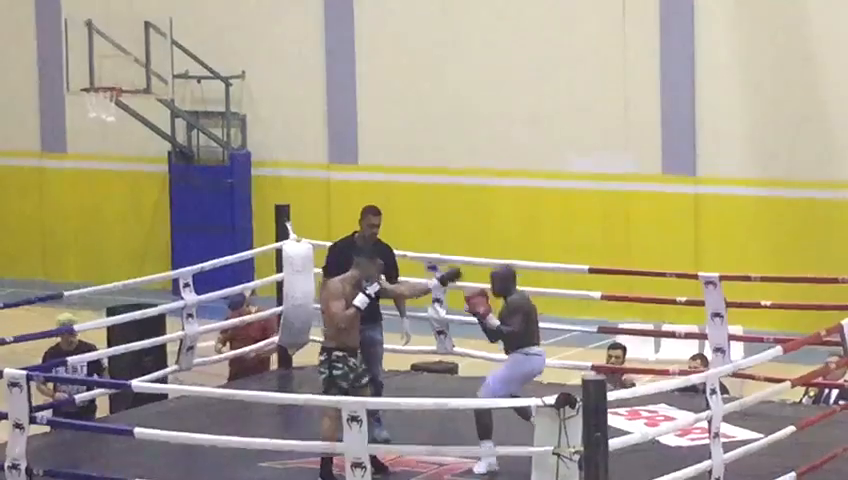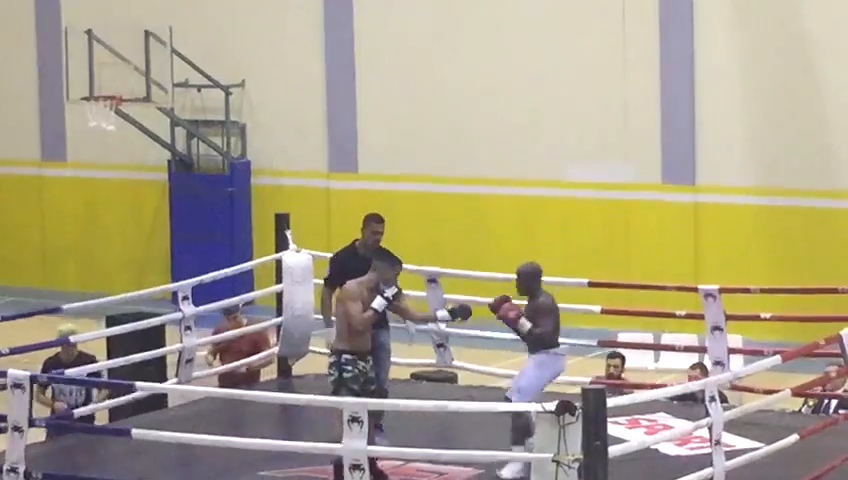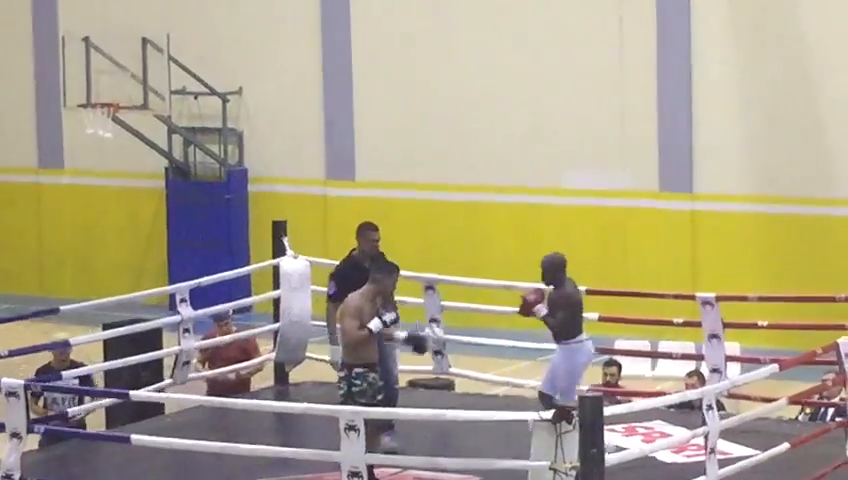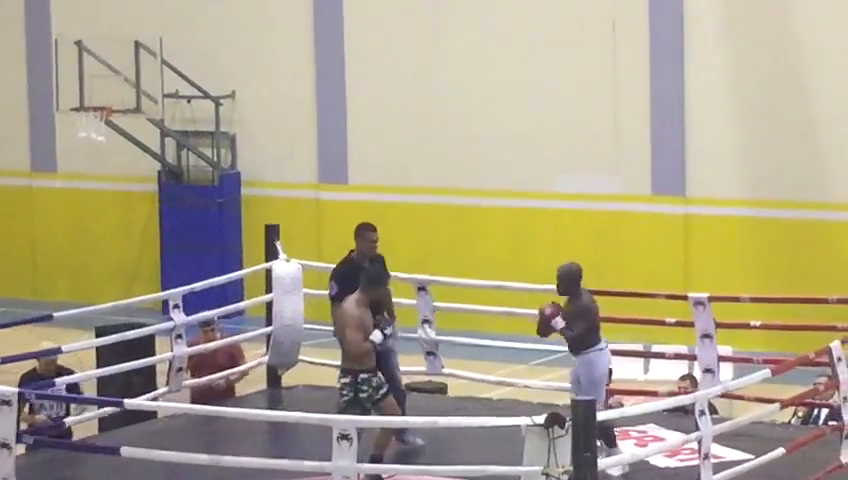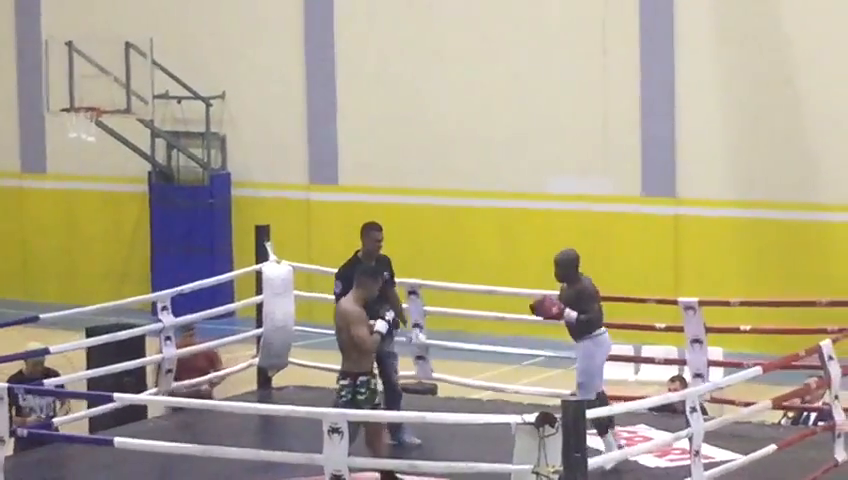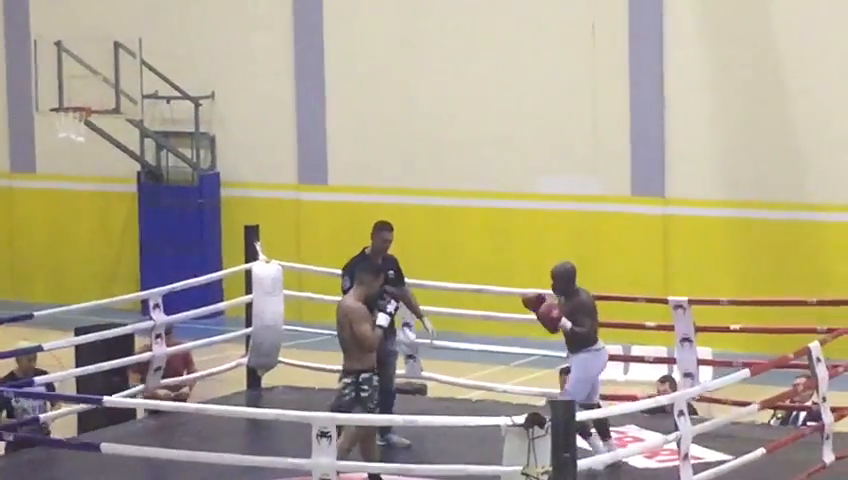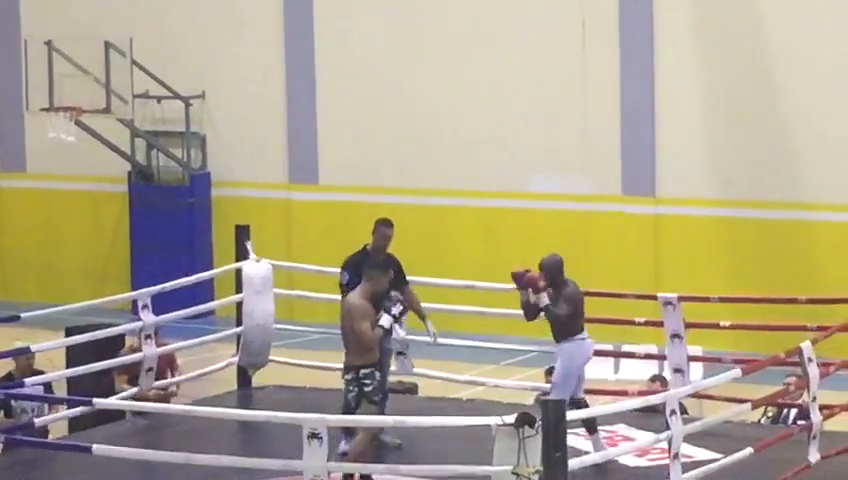
dt=0.2s
person 1, frame 1
left shoulder: (385, 251)
right shoulder: (339, 249)
left elbow: (394, 286)
right elbow: (326, 284)
left wrist: (404, 318)
left hip: (372, 321)
left knee: (375, 376)
left ankle: (374, 423)
person 1, frame 2
right shoulder: (342, 258)
right elbow: (327, 294)
right wrist: (329, 327)
left hip: (379, 327)
left knee: (380, 383)
left ankle: (376, 429)
person 1, frame 3
left shoulder: (380, 260)
right shoulder: (343, 271)
right elbow: (332, 308)
right wrist: (334, 346)
left knee: (390, 382)
left ankle: (387, 431)
person 1, frame 4
left shoulder: (378, 261)
right shoulder: (342, 272)
right elbow: (336, 310)
left wrist: (392, 319)
left knee: (395, 383)
left ankle: (403, 431)
person 1, frame 5
left shoulder: (385, 263)
right shoulder: (348, 271)
left wrist: (404, 322)
left hip: (385, 335)
left knee: (393, 386)
left ankle: (397, 432)
person 1, frame 6
left shoulder: (392, 263)
right shoulder: (354, 267)
left elbow: (404, 293)
left wrist: (424, 318)
left hip: (387, 334)
left knee: (387, 387)
left ankle: (385, 433)
person 1, frame 7
left shoulder: (392, 262)
right shoulder: (354, 263)
left elbow: (407, 293)
right elbow: (347, 299)
left wrist: (426, 320)
left hip: (383, 332)
left knee: (381, 386)
right ankle: (346, 436)
person 2, frame 1
left shoulder: (367, 285)
right shoulder: (335, 287)
left elbow: (405, 292)
right elbow: (340, 322)
left wrist: (438, 281)
right wrist: (365, 297)
left hip: (352, 354)
right hip: (335, 357)
right knee: (334, 414)
left ankle: (368, 459)
person 2, frame 2
left shoulder: (383, 292)
right shoulder: (351, 289)
left elbow: (413, 316)
right elbow: (359, 324)
left wrist: (448, 314)
right wrist: (382, 300)
left hip: (365, 358)
right hip: (345, 359)
left knee: (371, 413)
person 2, frame 3
left shoulder: (378, 302)
right shoulder: (355, 303)
right elbow: (351, 340)
left wrist: (405, 336)
right wrist: (379, 322)
left hip: (372, 370)
right hip: (355, 372)
left knee: (375, 424)
person 2, frame 4
left shoulder: (364, 305)
right shoulder: (351, 312)
right elbow: (355, 351)
left wrist: (379, 336)
right wrist: (380, 335)
left hip: (370, 374)
right hip: (356, 379)
left knee: (394, 416)
person 2, frame 5
left shoulder: (349, 305)
right shoulder: (352, 311)
right elbow: (368, 347)
left wrist: (376, 323)
right wrist: (383, 324)
left hip: (365, 377)
right hip: (355, 381)
left knee: (377, 428)
right knee: (346, 434)
person 2, frame 6
left shoulder: (352, 304)
right shoulder: (354, 308)
right elbow: (371, 343)
left wrist: (381, 314)
right wrist: (385, 316)
left hip: (366, 375)
right hip: (358, 378)
left knee: (369, 431)
right knee: (351, 435)
person 2, frame 7
left shoulder: (361, 300)
right shoulder: (357, 304)
right elbow: (369, 342)
left wrist: (385, 314)
right wrist: (388, 318)
left hip: (369, 370)
right hip: (361, 373)
left knee: (369, 429)
right knee: (368, 430)
person 3, frame 1
left shoulder: (514, 303)
right shoulder: (516, 300)
left elbow: (514, 334)
right elbow: (494, 337)
left wrist: (488, 319)
right wrist: (482, 315)
left hip: (523, 359)
right hip: (533, 356)
right knee: (509, 395)
left ankle: (488, 458)
person 3, frame 2
left shoulder: (543, 304)
right shoulder: (535, 302)
left elbow: (546, 337)
right elbow: (529, 334)
left wrist: (521, 322)
right wrist: (511, 319)
left hip: (547, 359)
right hip: (540, 358)
left knee: (516, 404)
right knee: (514, 399)
left ankle: (518, 461)
right ankle: (531, 449)
person 3, frame 3
left shoulder: (566, 294)
right shoulder: (560, 288)
left elbow: (558, 327)
left wrist: (538, 309)
right wrist: (537, 307)
left hip: (574, 350)
right hip: (566, 348)
left knee: (566, 403)
right knee: (545, 395)
person 3, frame 4
left shoulder: (584, 304)
right shoulder: (573, 299)
left elbow: (576, 337)
right elbow: (574, 333)
left wrist: (555, 322)
right wrist: (550, 324)
left hip: (592, 358)
right hip: (584, 356)
person 3, frame 5
left shoulder: (585, 287)
right shoulder: (568, 285)
left elbow: (595, 320)
right elbow: (568, 307)
left wrist: (566, 314)
right wrist: (552, 309)
left hip: (593, 343)
right hip: (586, 342)
left knee: (587, 398)
right knee: (596, 392)
left ankle: (610, 448)
right ankle: (613, 442)
person 3, frame 6
left shoulder: (583, 301)
right shoulder: (564, 298)
left elbow: (587, 333)
right elbow: (553, 328)
left wrist: (562, 323)
right wrist: (539, 311)
left hip: (589, 356)
right hip: (581, 355)
right knee: (590, 404)
left ankle: (599, 451)
right ankle: (609, 451)
person 3, frame 7
left shoulder: (570, 292)
right shoulder: (552, 289)
left elbow: (557, 318)
right elbow: (530, 315)
left wrist: (542, 296)
right wrist: (523, 290)
left hip: (573, 347)
right hip: (570, 347)
left knee: (556, 402)
right knee: (576, 399)
right ankle: (599, 447)
